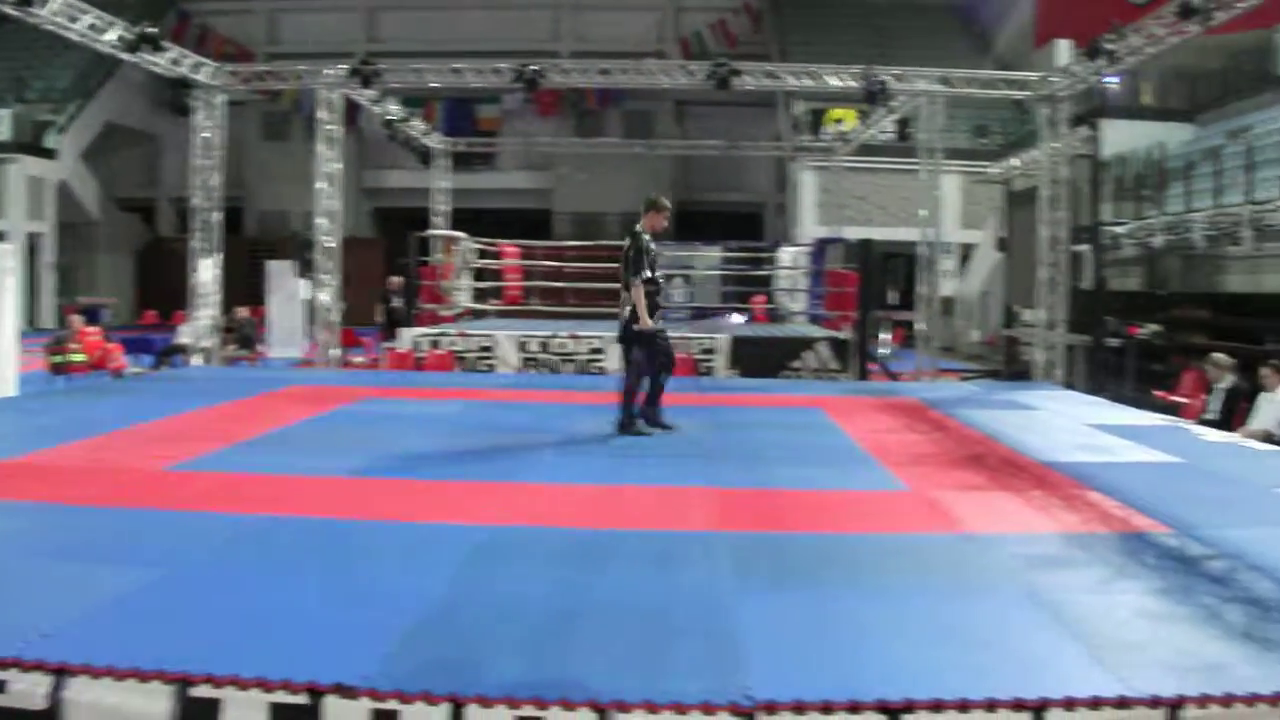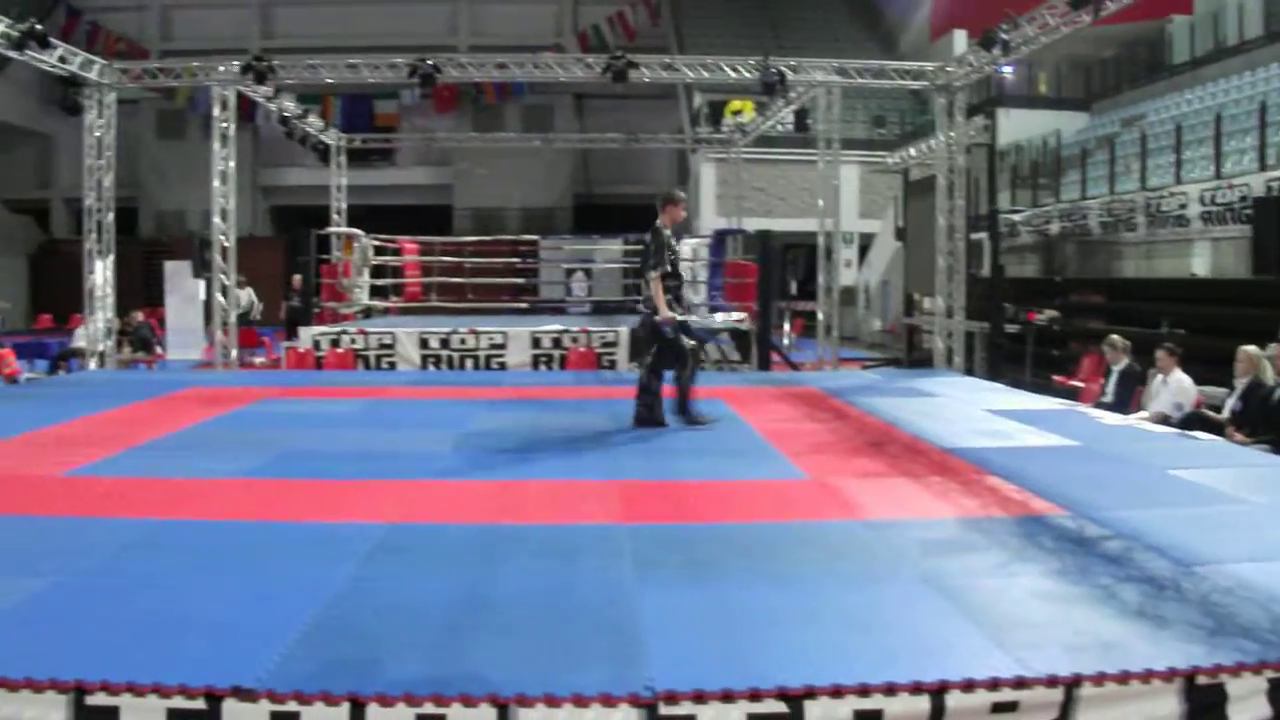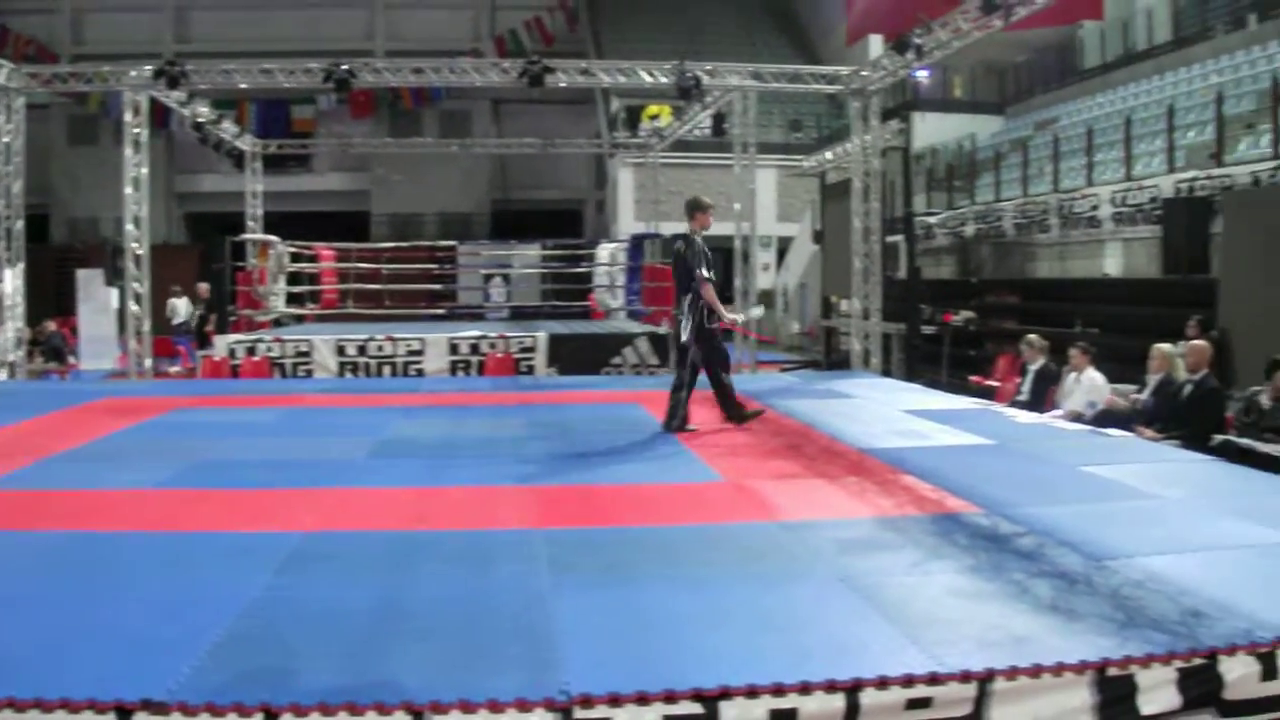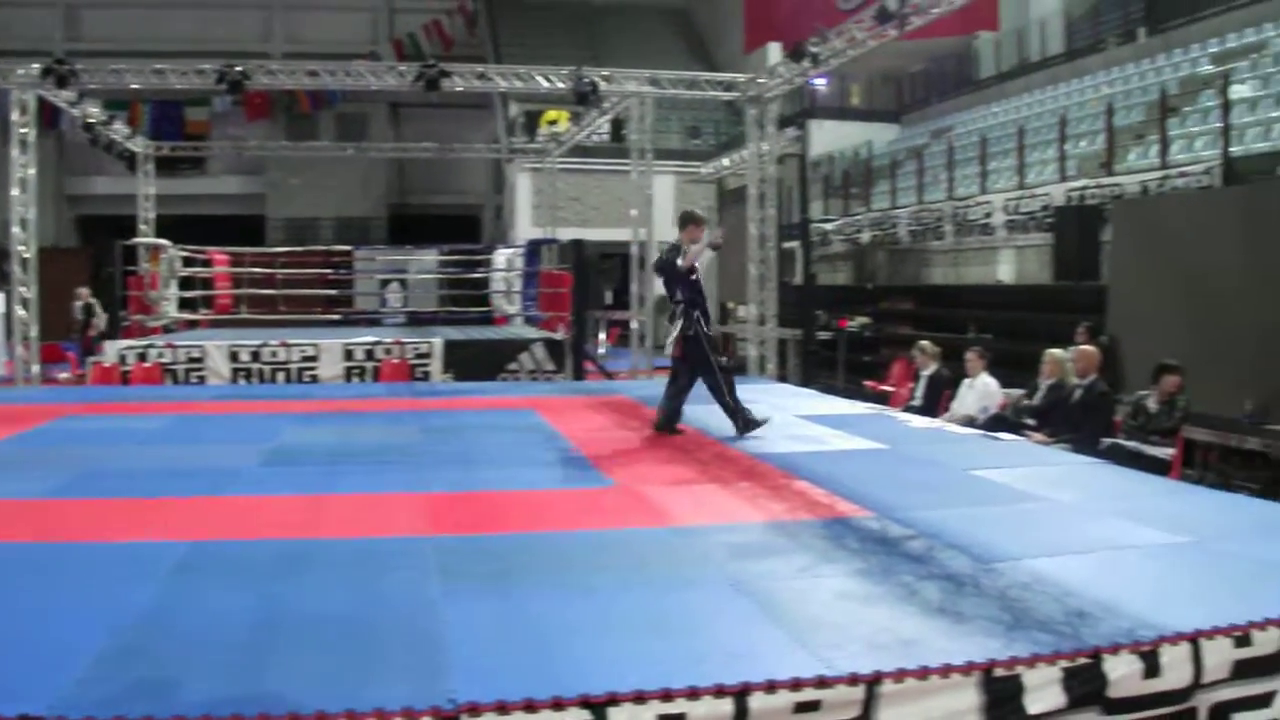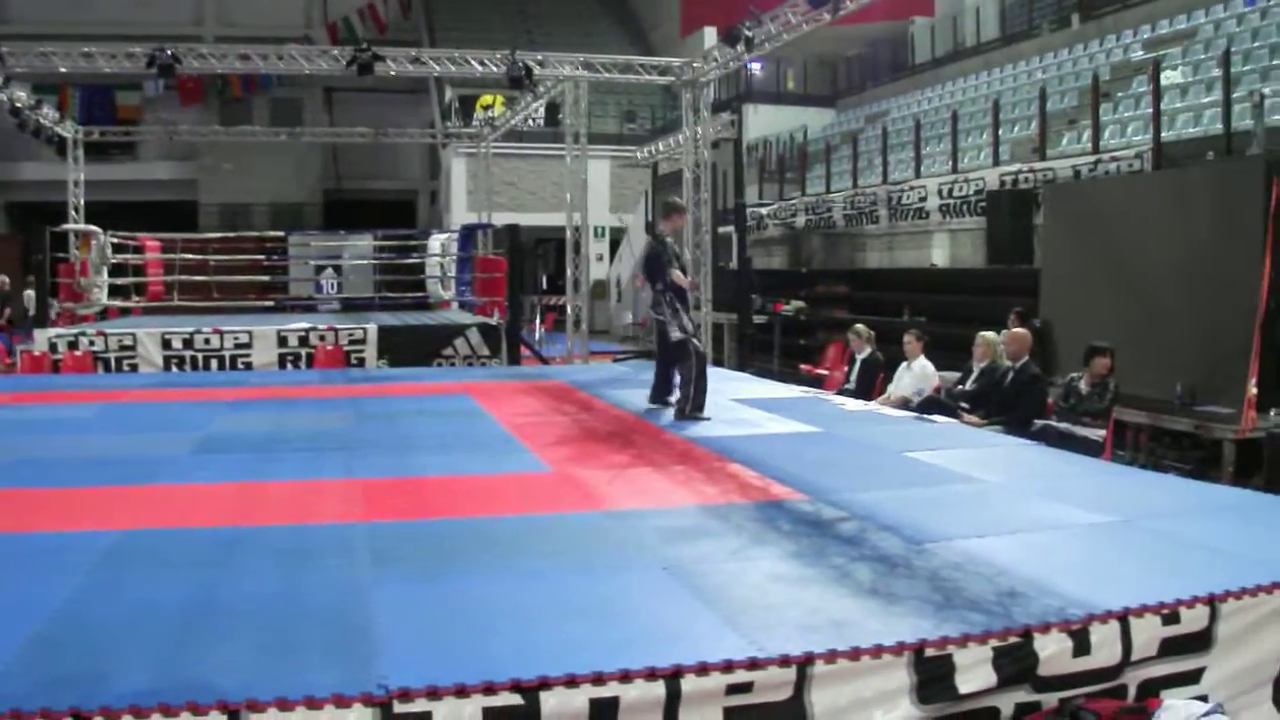
dt=0.5s
person 1, frame 1
left shoulder: (643, 240)
right shoulder: (639, 242)
right elbow: (636, 283)
right wrist: (643, 316)
left hip: (645, 314)
right hip: (637, 316)
left knee: (664, 359)
right knee: (637, 368)
left ankle: (650, 412)
right ankle: (627, 420)
person 1, frame 2
left shoulder: (663, 236)
right shoulder: (660, 238)
right elbow: (653, 276)
right wrist: (662, 308)
left hip: (666, 308)
right hip: (664, 309)
left knee: (654, 363)
right knee: (687, 355)
left ankle: (647, 414)
right ankle: (684, 408)
person 1, frame 3
left shoulder: (686, 242)
right shoulder: (693, 244)
right elbow: (702, 283)
left wrist: (719, 312)
right wrist: (722, 312)
left hip: (697, 312)
right hip: (697, 313)
left knee: (719, 361)
right knee: (689, 366)
left ankle: (735, 412)
right ankle: (675, 419)
person 1, frame 4
left shoulder: (671, 252)
right shoulder: (679, 251)
right elbow: (683, 266)
right wrist: (704, 245)
left hip: (683, 319)
right hip: (692, 319)
left knee: (683, 373)
right knee: (716, 369)
left ankle: (666, 420)
right ankle: (742, 420)
person 1, frame 5
left shoulder: (656, 241)
right shoulder: (663, 243)
left elbow: (649, 273)
right elbow: (672, 272)
right wrist: (687, 284)
left hip: (663, 304)
right hip: (672, 305)
left knee: (668, 352)
right knee: (693, 354)
left ankle: (659, 394)
right ankle: (688, 407)
